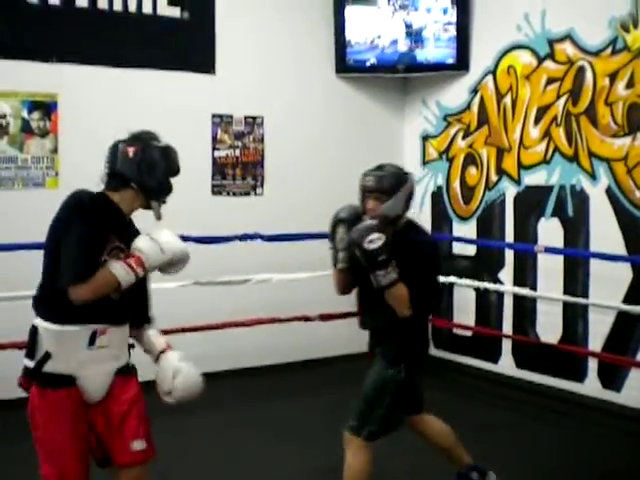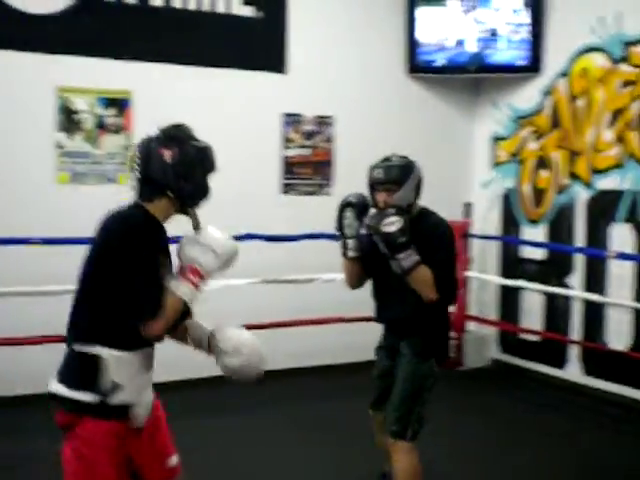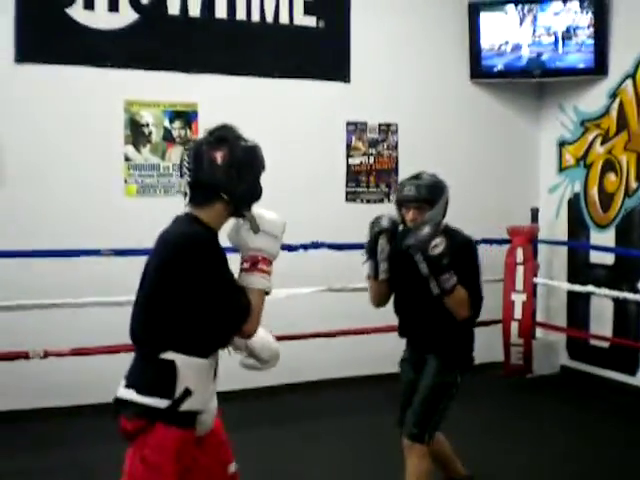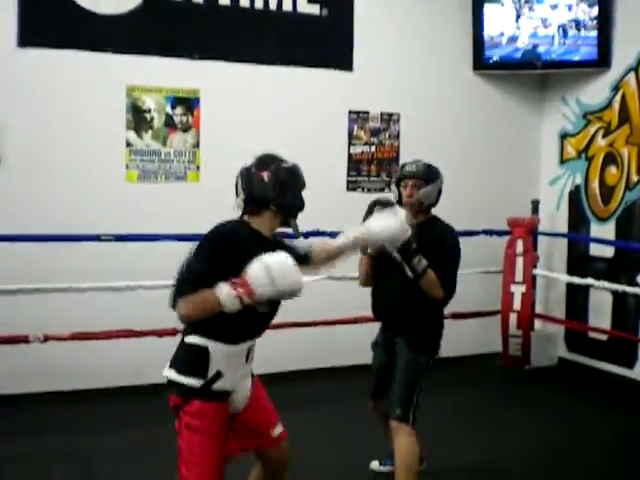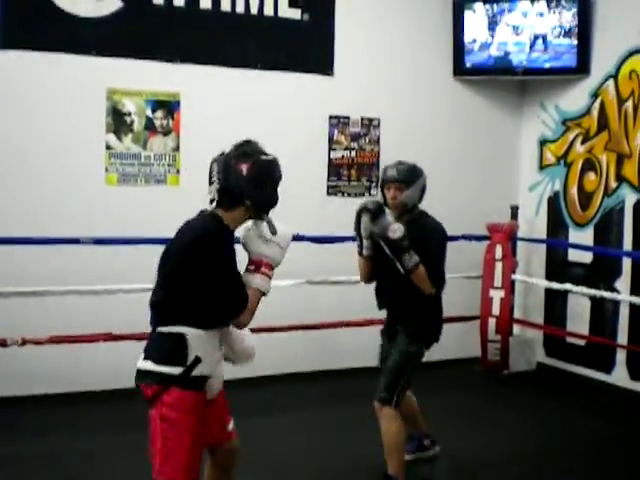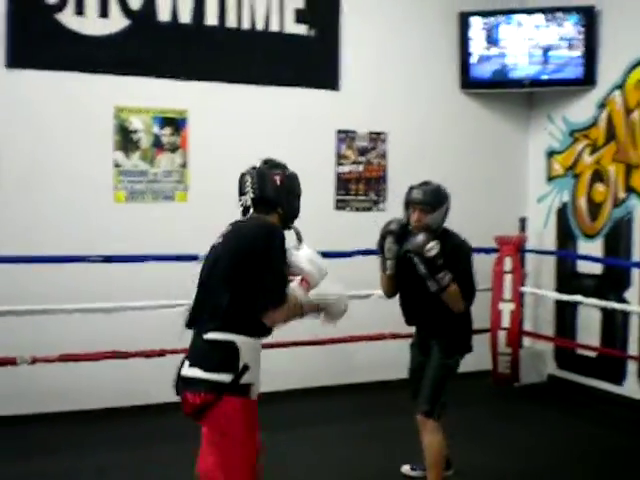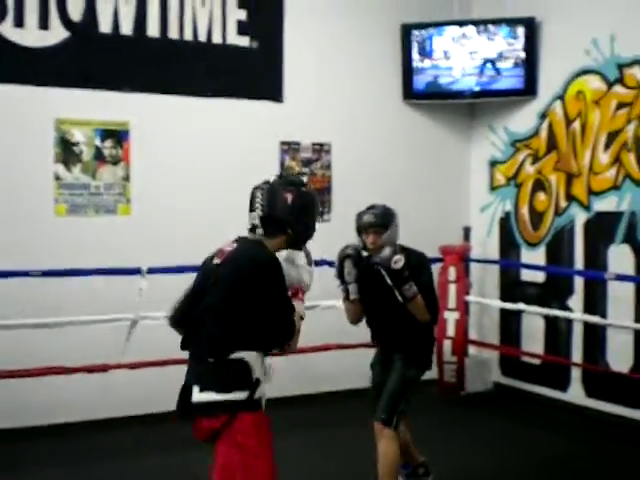
dt=0.4s
person 1, frame 1
left shoulder: (132, 235)
right shoulder: (81, 207)
right elbow: (78, 290)
left wrist: (165, 352)
right wrist: (142, 259)
left hip: (112, 369)
right hip: (56, 370)
person 1, frame 2
left shoulder: (149, 232)
right shoulder: (126, 228)
left elbow: (167, 317)
right elbow: (150, 323)
left wrist: (217, 339)
right wrist: (195, 270)
left hip: (131, 396)
right hip: (95, 402)
person 1, frame 3
left shoulder: (190, 235)
right shoulder: (193, 242)
right elbow: (244, 323)
left wrist: (244, 339)
right wrist: (259, 259)
left hip: (192, 400)
right hip: (160, 406)
person 1, frame 4
left shoulder: (269, 244)
right shoulder: (225, 239)
left elbow: (307, 257)
right elbow: (186, 307)
left wrist: (362, 237)
right wrist: (248, 285)
left hip: (236, 375)
right hip: (200, 382)
person 1, frame 5
left shoulder: (210, 230)
right shoulder: (207, 236)
right elbow: (241, 315)
left wrist: (225, 333)
right wrist: (264, 263)
left hip: (199, 368)
right hip: (176, 373)
left knee: (225, 451)
person 1, frame 6
left shoulder: (237, 235)
right shoulder: (265, 233)
right elbow: (273, 315)
left wrist: (315, 305)
right wrist: (305, 282)
left hip: (215, 374)
right hip: (221, 380)
person 1, frame 7
left shoulder: (222, 256)
right shoulder: (262, 261)
left elbow: (181, 320)
right elbow: (287, 342)
right wrist: (297, 292)
left hip: (205, 388)
right hip: (234, 396)
person 2, frame 1
left shoulder: (419, 244)
right shoulder: (367, 232)
left elbow: (408, 309)
right elbow: (343, 287)
left wrist: (381, 263)
right wrist: (341, 246)
left hip: (401, 347)
right hip: (381, 341)
left knee: (357, 436)
right knee: (412, 415)
person 2, frame 2
left shoulder: (434, 228)
right shoulder: (378, 226)
left elbow: (433, 292)
right elbow: (354, 280)
left wrist: (402, 247)
right wrist: (350, 234)
left hip: (423, 340)
right hip: (393, 333)
left knee: (398, 435)
right knee: (380, 414)
person 2, frame 3
left shoulder: (460, 246)
right shoulder: (400, 242)
left elbow: (464, 310)
right elbow: (378, 300)
left wrist: (439, 266)
right wrist: (378, 253)
left hip: (447, 351)
right hip: (416, 347)
left knee: (414, 440)
right knee: (419, 429)
person 2, frame 4
left shoulder: (443, 235)
left elbow: (440, 293)
right elbow: (365, 278)
left wrist: (411, 253)
left hip: (418, 334)
right hip: (388, 330)
left knee: (400, 419)
right knee: (380, 402)
person 2, frame 5
left shoulder: (430, 230)
right shoulder: (386, 224)
left elbow: (432, 287)
right elbow: (367, 276)
left wrist: (402, 249)
right wrist: (366, 235)
left hip: (418, 324)
right hip: (395, 319)
left knee: (384, 402)
right knee: (396, 388)
right ankle: (423, 439)
person 2, frame 6
left shoulder: (456, 247)
right shoulder: (406, 241)
left elbow: (460, 304)
right elbow: (389, 291)
left wrist: (435, 265)
right wrist: (388, 254)
left hip: (448, 338)
right hip: (424, 334)
left knee: (426, 415)
right knee: (421, 402)
person 2, frame 7
left shoulder: (415, 261)
right shoulder: (364, 265)
left elbow: (427, 316)
right elbow: (354, 317)
left wrist: (400, 279)
right wrist: (349, 279)
left hip: (412, 351)
right hip: (386, 349)
left knee: (383, 424)
right knee: (386, 418)
